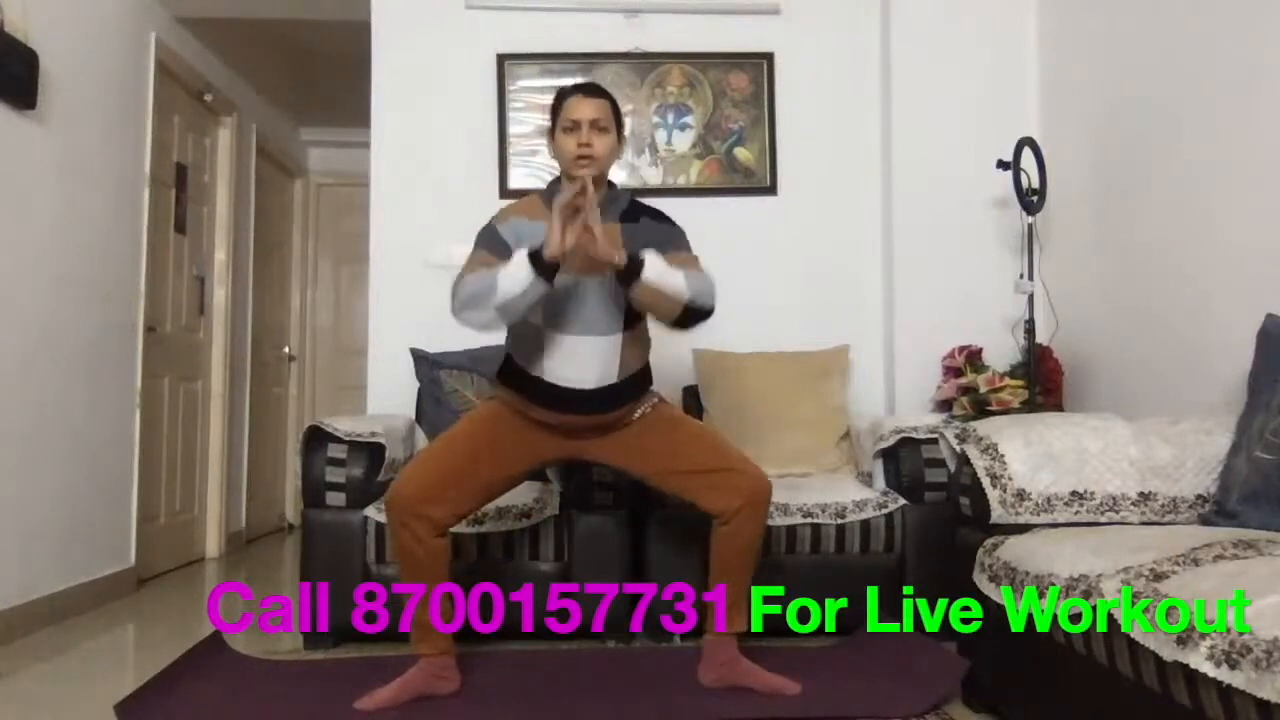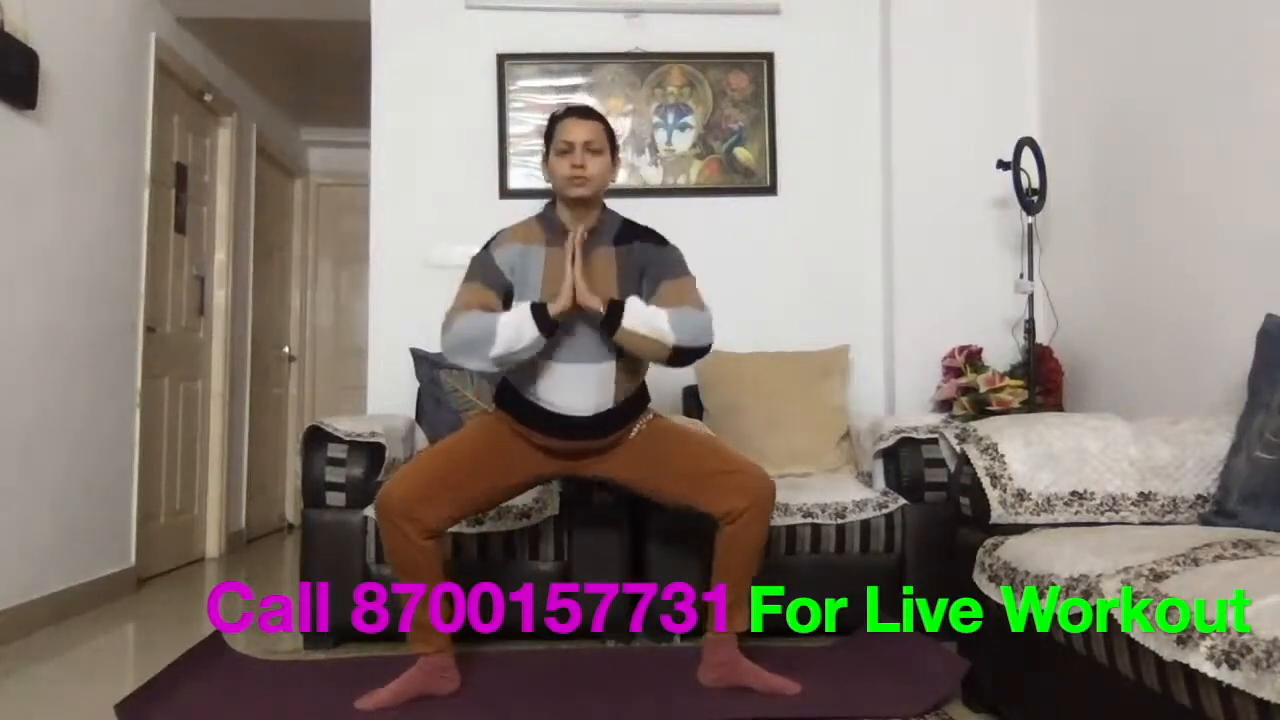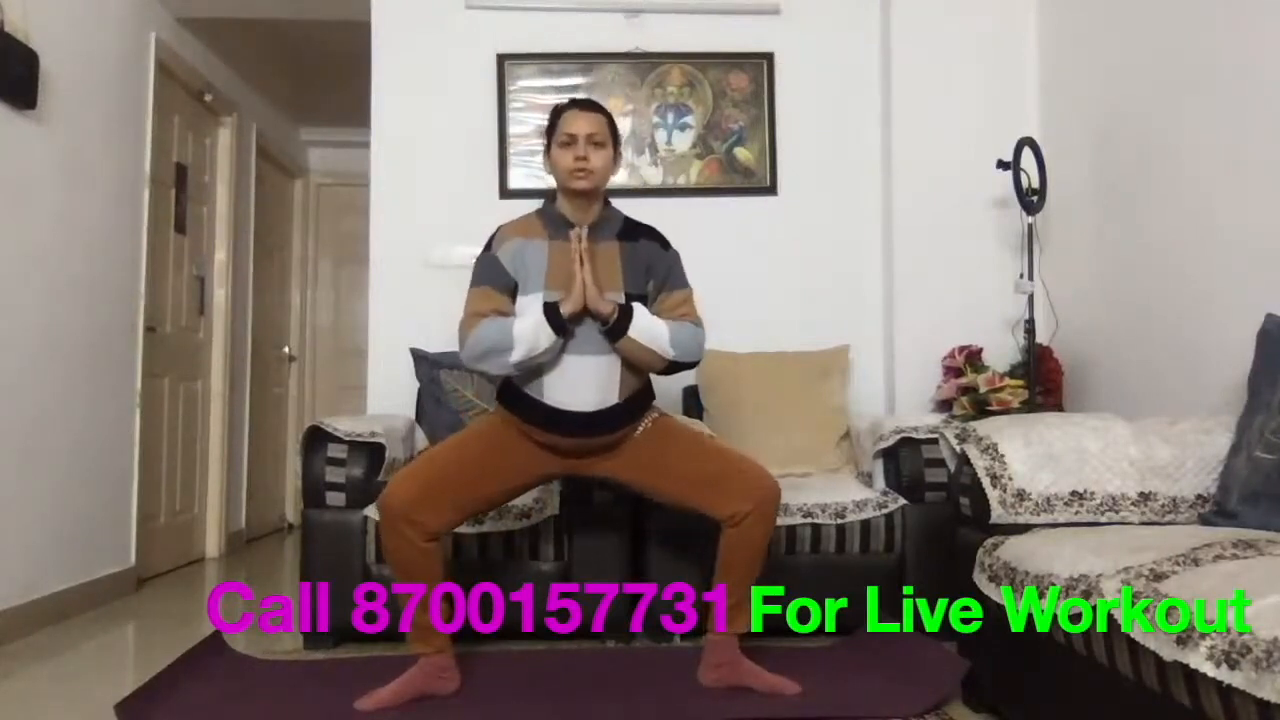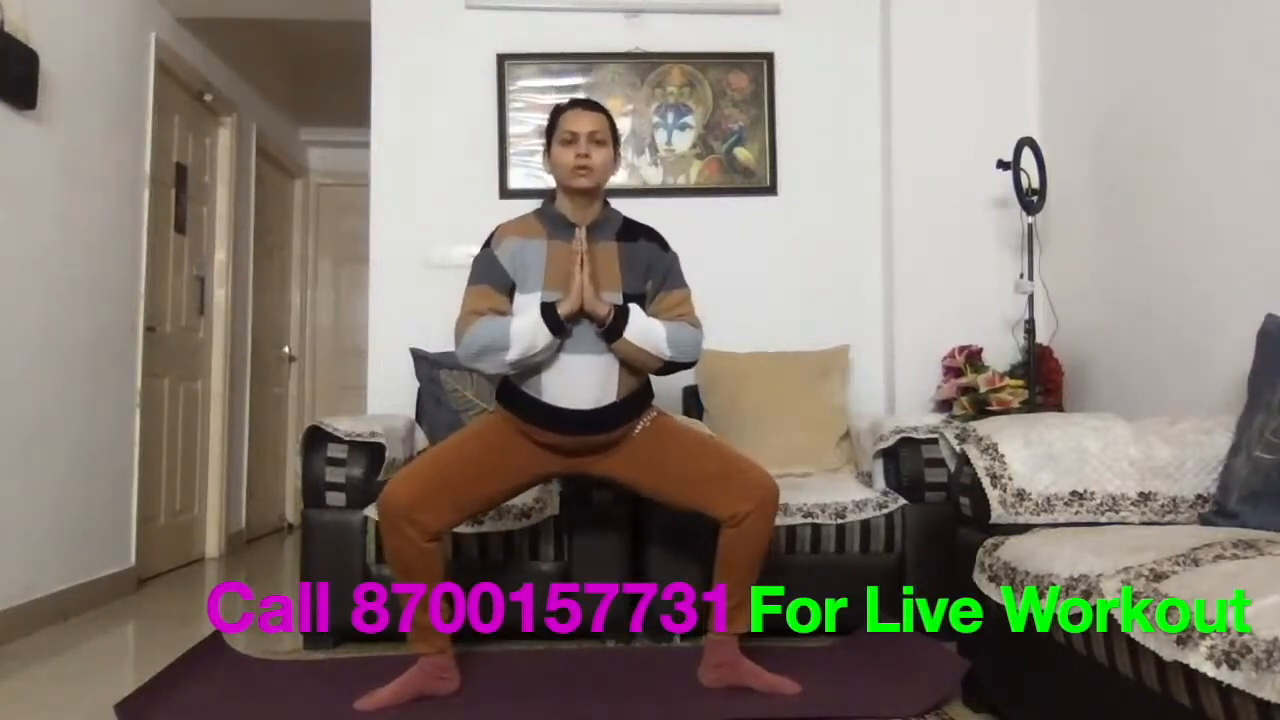
dt=0.7s
person 1, frame 1
left shoulder: (650, 225)
right shoulder: (515, 222)
left elbow: (697, 302)
right elbow: (468, 303)
left wrist: (617, 258)
right wrist: (548, 255)
left hip: (627, 411)
right hip: (525, 409)
left knee: (748, 491)
right knee: (410, 500)
left ankle: (722, 653)
right ankle: (433, 662)
person 1, frame 2
left shoulder: (647, 248)
right shoulder: (509, 248)
left elbow: (694, 335)
right elbow: (460, 340)
left wrist: (599, 305)
right wrist: (551, 309)
left hip: (623, 429)
right hip: (523, 428)
left knee: (751, 492)
right knee: (400, 504)
left ankle: (723, 653)
right ankle: (433, 662)
person 1, frame 3
left shoulder: (648, 246)
right shoulder: (511, 243)
left elbow: (687, 347)
right elbow: (477, 346)
left wrist: (611, 310)
right wrist: (561, 309)
left hip: (629, 428)
right hip: (525, 427)
left knee: (756, 495)
right knee: (402, 507)
left ankle: (723, 655)
right ankle: (434, 662)
person 1, frame 4
left shoulder: (647, 247)
right shoulder: (510, 242)
left elbow: (686, 346)
right elbow: (473, 344)
left wrist: (608, 314)
right wrist: (559, 310)
left hip: (627, 427)
right hip: (525, 427)
left knee: (755, 495)
right knee: (402, 505)
left ankle: (723, 654)
right ankle: (434, 662)
